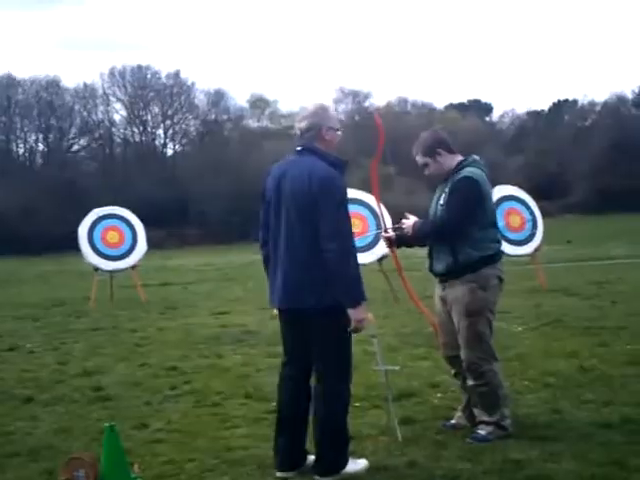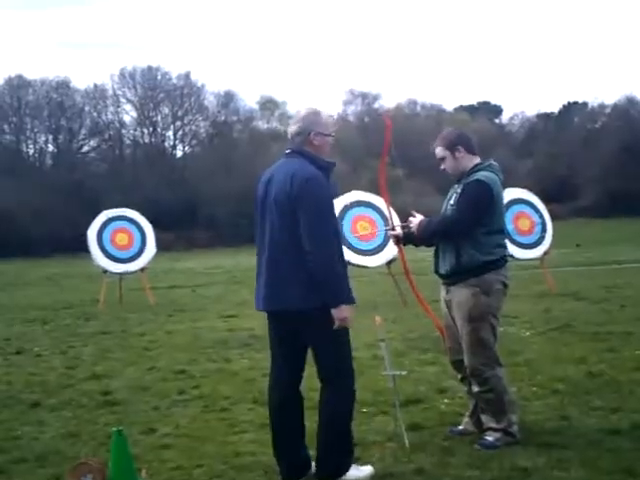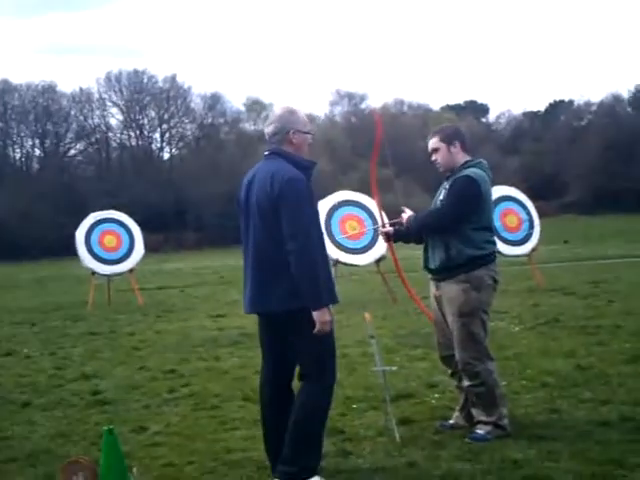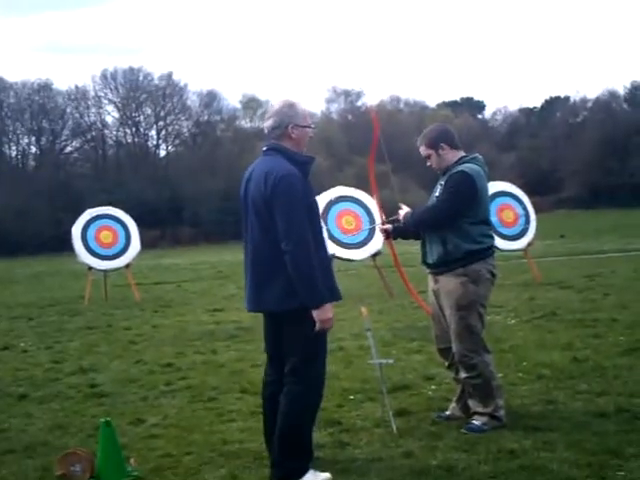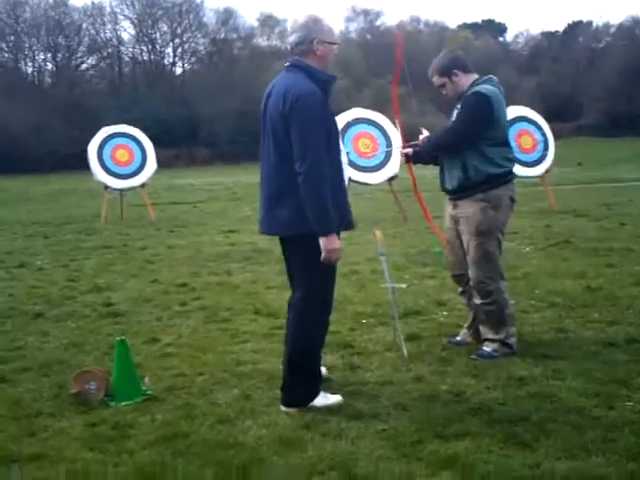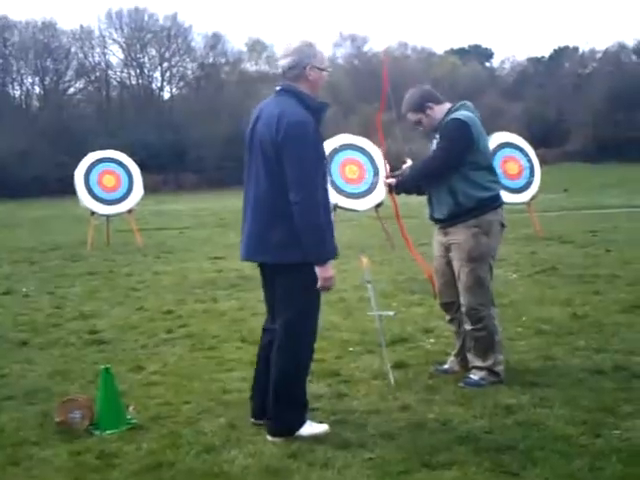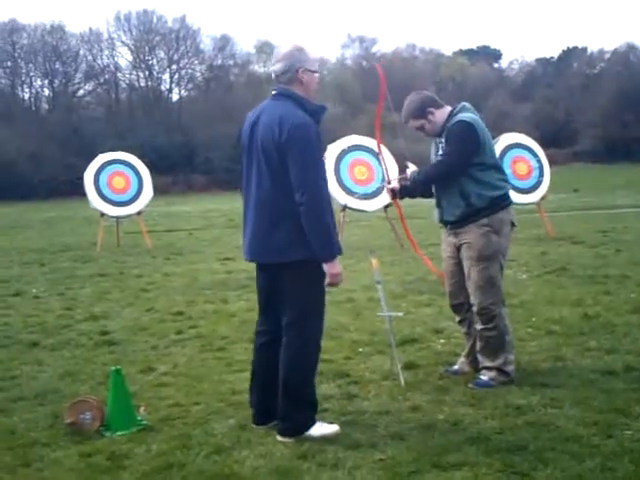
dt=0.4s
person 1, frame 1
left shoulder: (276, 173)
right shoulder: (326, 176)
left elbow: (266, 238)
right elbow: (338, 246)
right wrist: (355, 299)
left hip: (288, 293)
right hip: (323, 295)
left knee: (294, 371)
right knee: (332, 376)
person 1, frame 2
left shoulder: (269, 176)
right shoulder: (310, 178)
right elbow: (321, 246)
right wrist: (338, 298)
left hip: (276, 296)
right hip: (312, 296)
left knee: (284, 379)
right knee: (337, 378)
person 1, frame 3
left shoulder: (253, 177)
right shoulder: (291, 178)
right elbow: (303, 247)
right wrist: (319, 302)
left hip: (265, 296)
right hip: (296, 298)
left knee: (276, 378)
right knee: (318, 377)
person 1, frame 4
left shoulder: (256, 171)
right shoulder: (287, 175)
right elbow: (298, 245)
right wrist: (319, 300)
left hip: (269, 291)
right hip: (295, 294)
left knee: (278, 372)
right knee: (304, 379)
person 1, frame 5
left shoulder: (278, 86)
right shoulder: (307, 93)
right elbow: (312, 168)
right wrist: (327, 229)
left hip: (286, 212)
right hip: (307, 218)
left knee: (302, 296)
right knee: (312, 302)
left ankle: (300, 370)
right ankle: (299, 391)
person 1, frame 6
left shoulder: (263, 111)
right shoulder: (298, 120)
right elbow: (305, 196)
right wrist: (321, 257)
left hip: (267, 239)
right hip: (293, 244)
left knee: (277, 324)
right knee: (296, 331)
left ankle: (263, 404)
right ankle: (285, 420)
person 1, frame 7
left shoulder: (256, 117)
right shoulder: (298, 123)
right elbow: (311, 195)
right wrist: (329, 253)
left hip: (264, 241)
right hip: (296, 246)
left knee: (270, 326)
right knee: (301, 332)
left ankle: (264, 409)
right ankle: (295, 421)
person 2, frame 1
left shoulder: (468, 181)
right shoulder: (449, 182)
left elbow: (450, 226)
right elbow: (438, 229)
left wrist: (417, 227)
right wrist: (401, 238)
left hip: (474, 278)
right hip: (450, 278)
left knee: (476, 354)
right knee: (455, 352)
left ankle: (495, 419)
right ankle: (473, 410)
person 2, frame 2
left shoulder: (481, 184)
right shoulder: (465, 183)
left elbow: (455, 225)
right elbow: (447, 229)
left wrist: (423, 225)
right wrist: (409, 235)
left hip: (478, 282)
right hip: (457, 281)
left knee: (480, 359)
right knee: (461, 357)
left ankle: (502, 426)
right ankle: (480, 417)
person 2, frame 3
left shoulder: (470, 180)
right shoulder: (454, 181)
left elbow: (441, 220)
right elbow: (435, 225)
left wrist: (412, 220)
right wrist: (399, 233)
left hip: (468, 277)
right hip: (446, 277)
left knee: (471, 353)
right knee: (451, 352)
left ankle: (493, 419)
right ankle: (470, 411)
person 2, frame 4
left shoulder: (465, 175)
right shoulder: (452, 176)
left elbow: (437, 216)
right elbow: (433, 221)
left wrist: (409, 217)
right wrist: (398, 230)
left hip: (466, 271)
right hip: (444, 271)
left knee: (468, 346)
right knee: (448, 345)
left ankle: (489, 411)
right ankle: (466, 403)
person 2, frame 5
left shoulder: (481, 97)
right shoulder: (470, 99)
left elbow: (453, 138)
right elbow: (452, 146)
left wrist: (426, 142)
right wrist: (418, 154)
left hip: (485, 197)
right hip: (462, 196)
left knee: (483, 272)
right knee: (461, 270)
left ankle: (500, 338)
right ankle: (477, 328)
person 2, frame 6
left shoulder: (460, 123)
right shoulder: (447, 128)
left elbow: (435, 166)
right elbow: (434, 177)
left wrist: (407, 173)
right wrist: (401, 184)
left hip: (475, 222)
right hip: (449, 223)
left knee: (474, 299)
right knee: (449, 297)
left ankle: (488, 366)
right ankle: (464, 356)
person 2, frame 7
left shoulder: (464, 126)
right shoulder: (445, 133)
left elbow: (445, 170)
right elbow: (436, 180)
left wrist: (413, 177)
right wrist: (403, 188)
left hip: (484, 222)
right hip: (456, 224)
left knee: (485, 300)
right knee: (459, 298)
left ankle: (498, 367)
right ankle: (474, 357)
